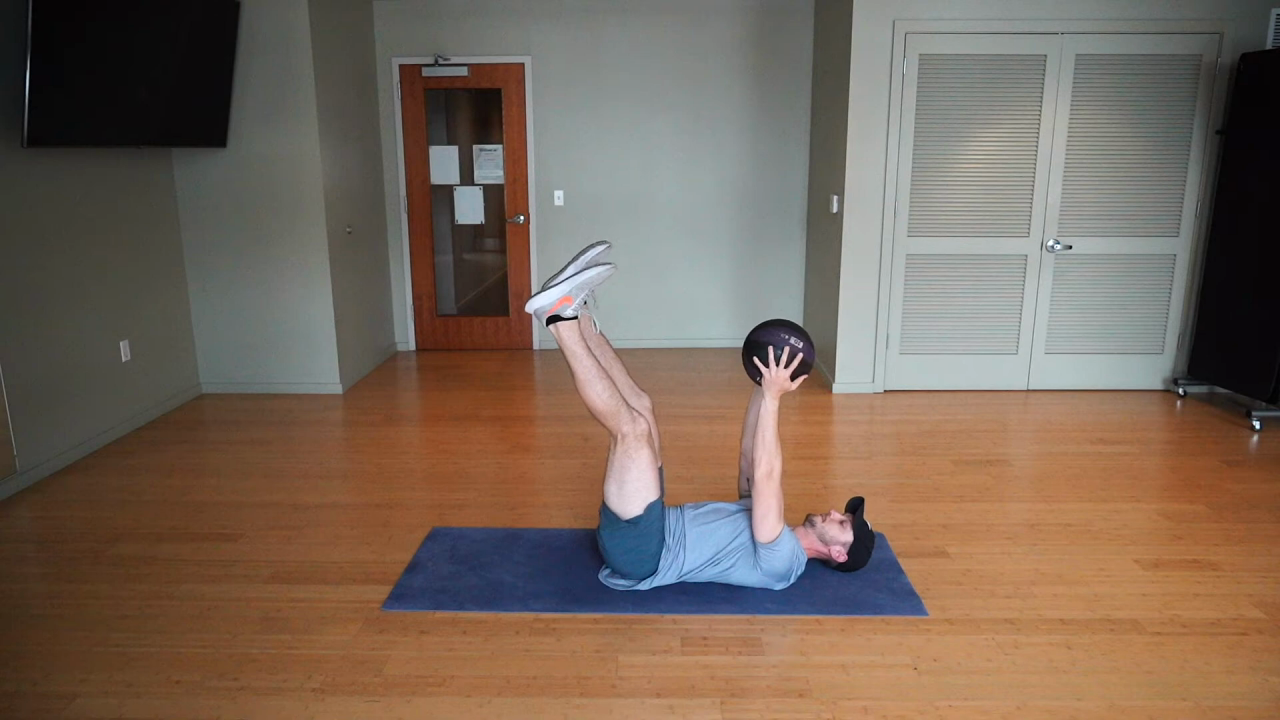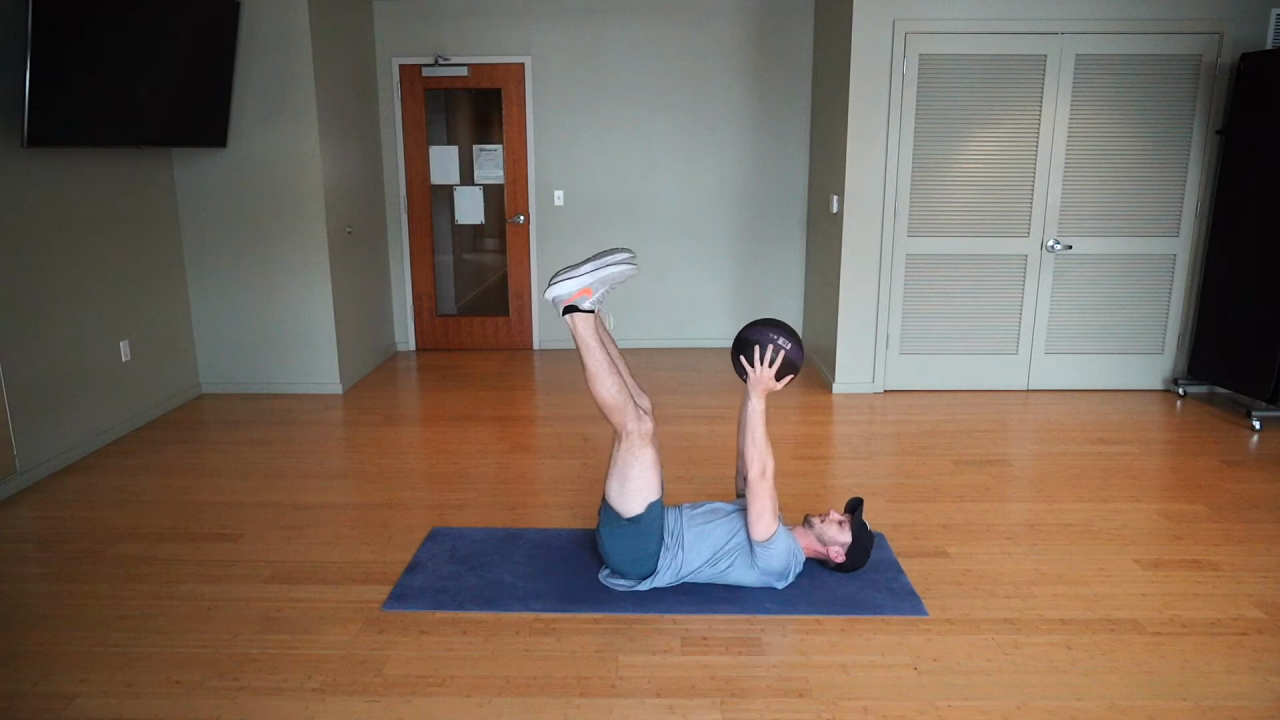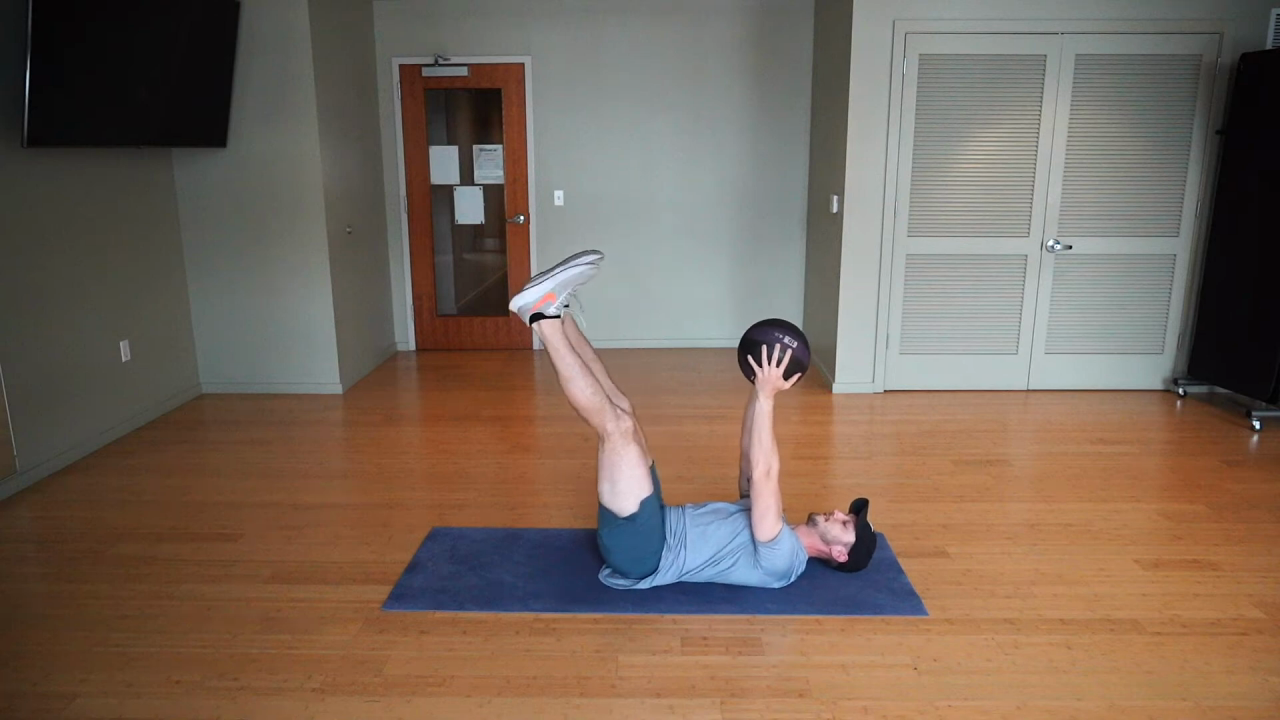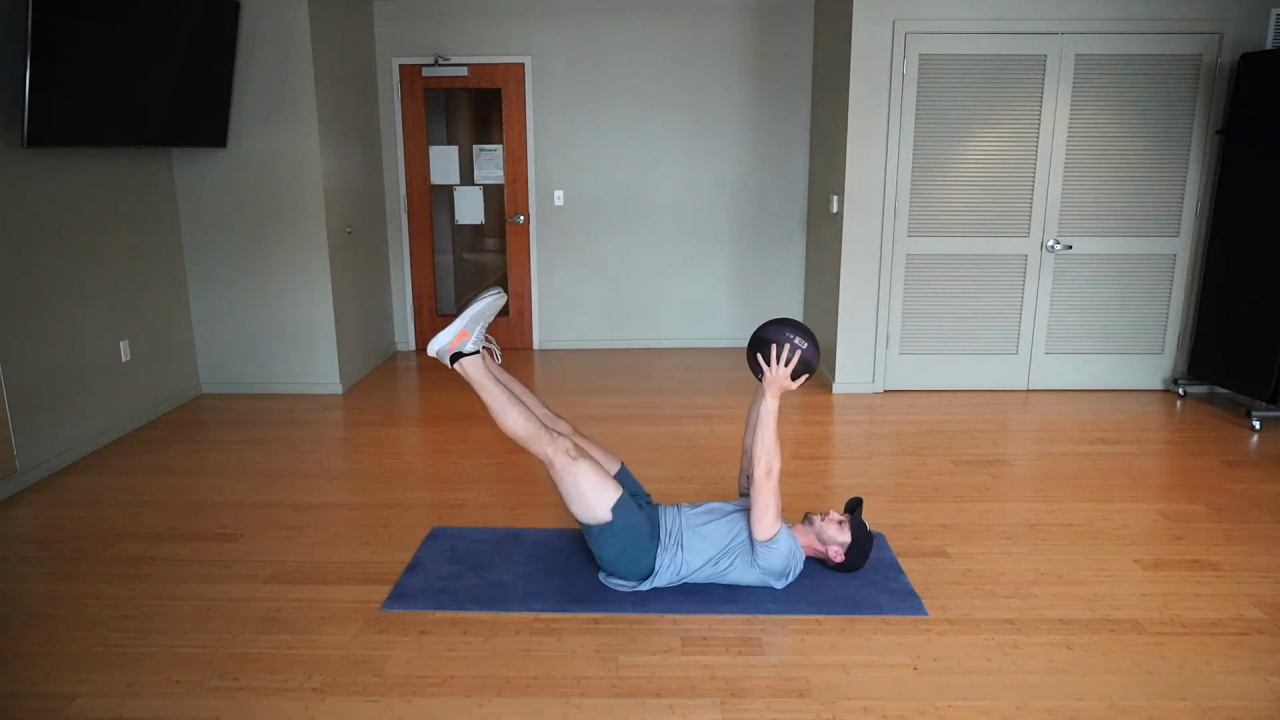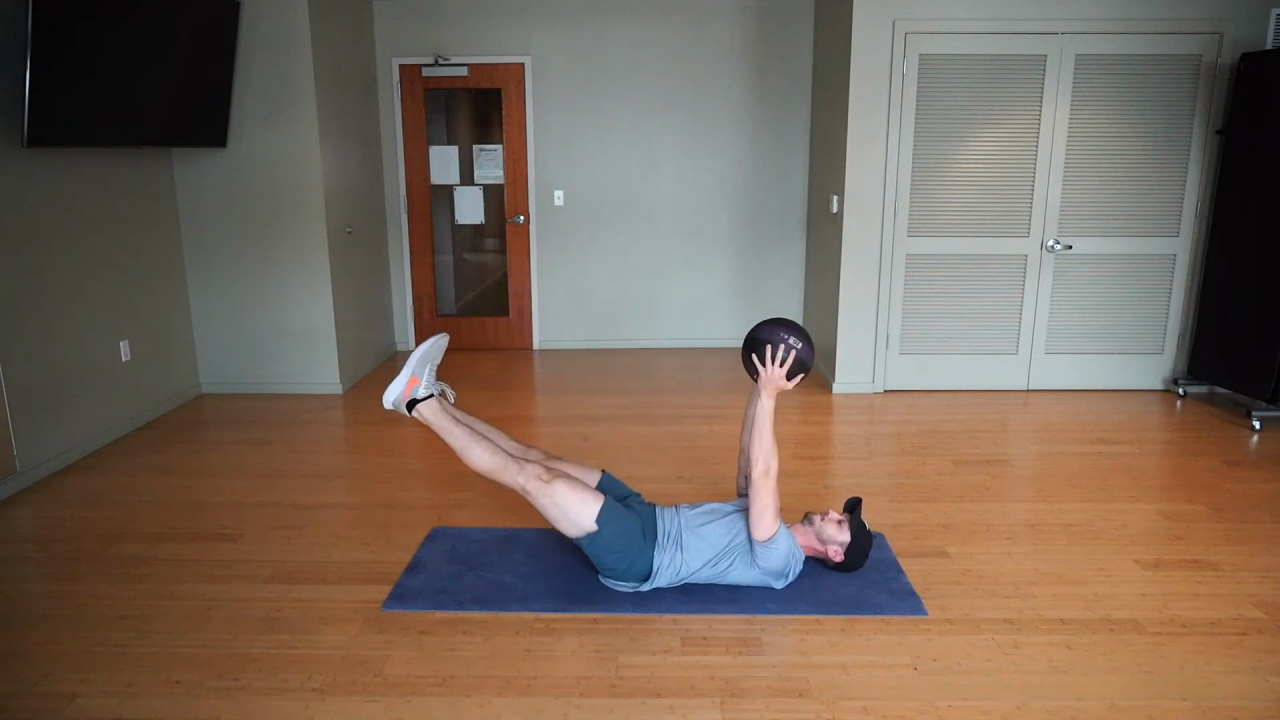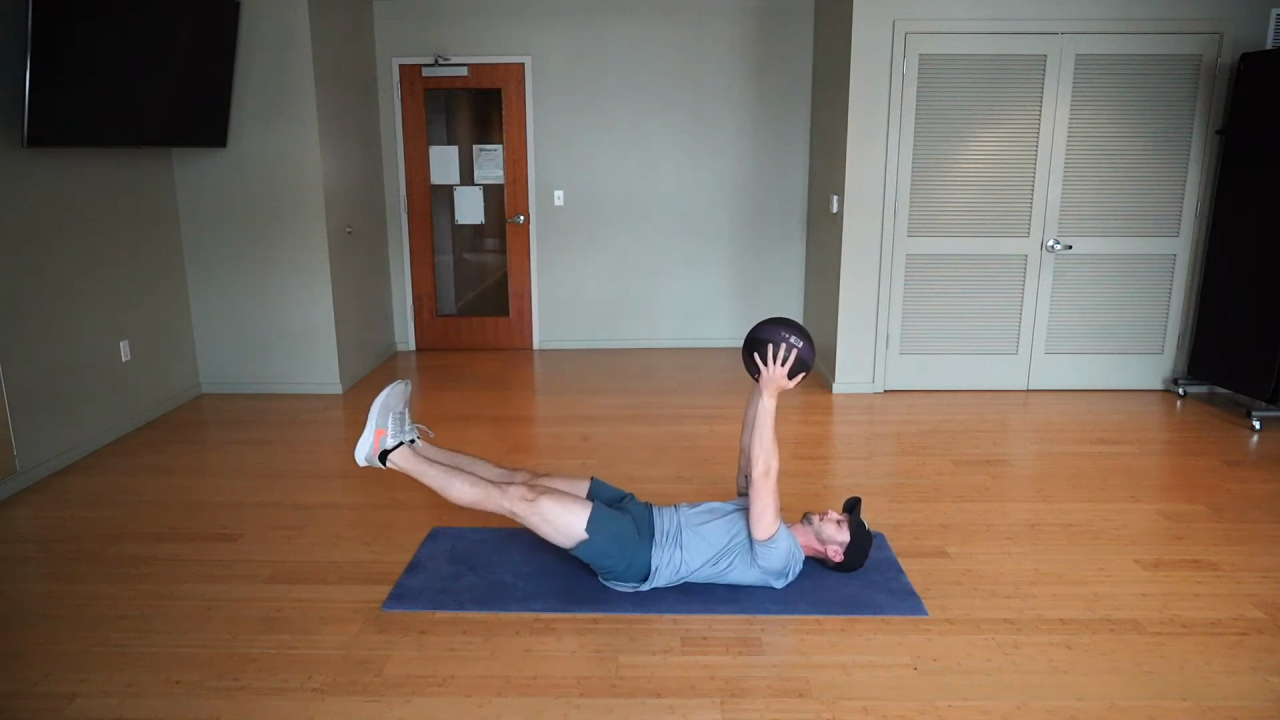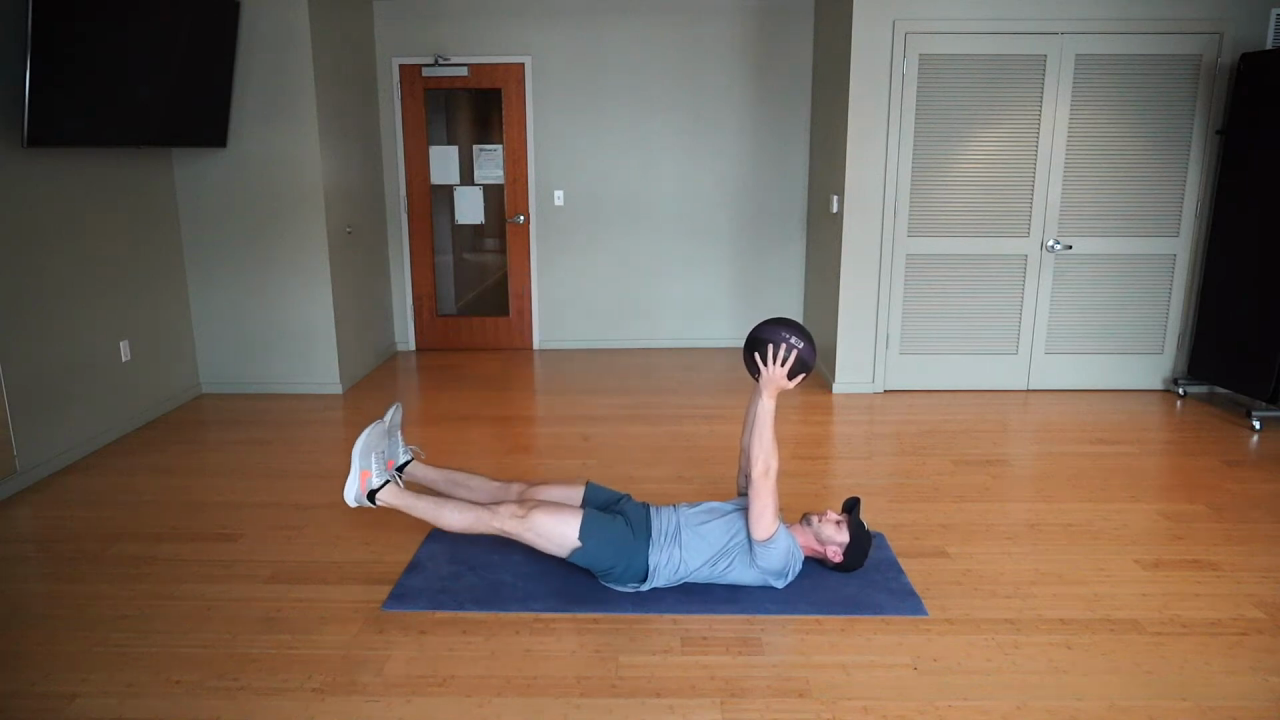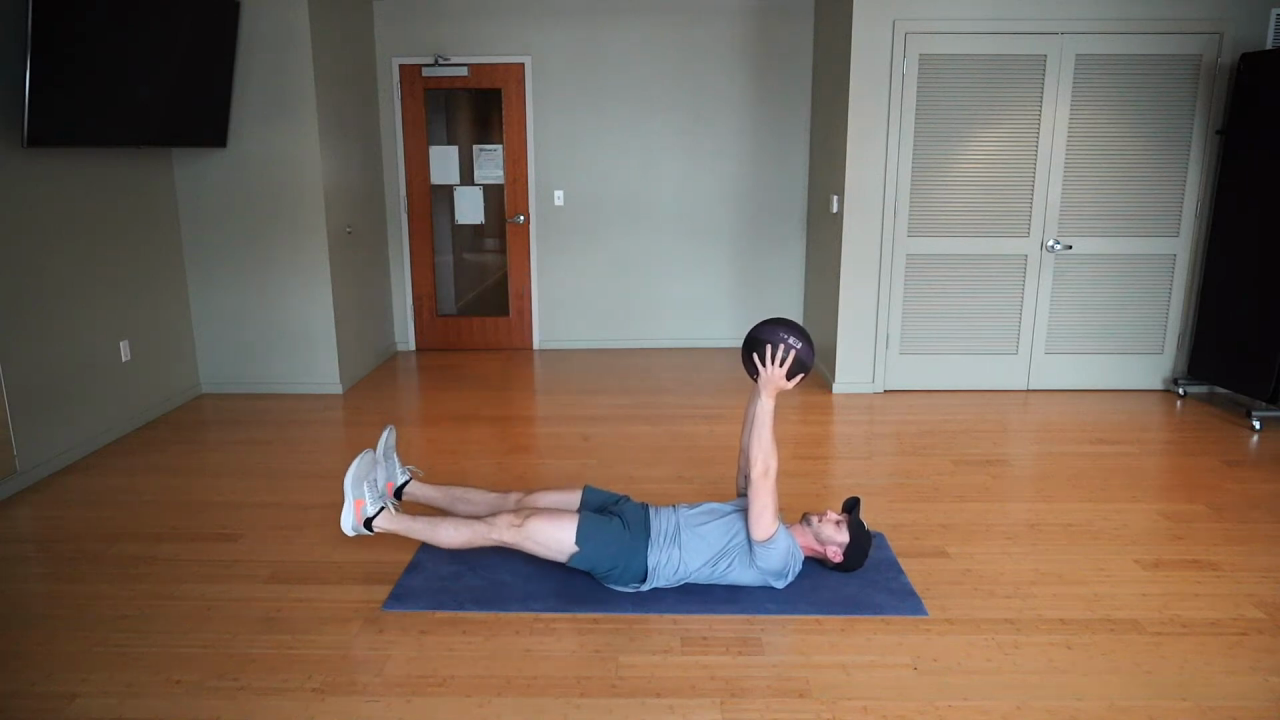
dt=0.4s
person 1, frame 1
left shoulder: (781, 561)
right shoulder: (773, 528)
left elbow: (766, 475)
right elbow: (750, 464)
left wrist: (773, 397)
right wrist: (764, 390)
left hip: (637, 553)
right hip: (653, 532)
left knee: (631, 427)
right knee: (638, 408)
left ankle: (562, 319)
right ankle: (575, 315)
person 1, frame 2
left shoulder: (779, 560)
right shoulder: (770, 527)
left elbow: (759, 474)
right elbow: (746, 470)
left wrist: (757, 397)
right wrist: (754, 389)
left hip: (636, 554)
right hip: (651, 533)
left knee: (635, 426)
right knee: (638, 410)
left ankle: (580, 310)
right ankle: (584, 307)
person 1, frame 3
left shoulder: (782, 558)
right shoulder: (773, 528)
left elbow: (765, 475)
right elbow: (750, 466)
left wrist: (765, 397)
right wrist: (759, 392)
left hip: (640, 553)
right hip: (658, 528)
left knee: (616, 425)
right knee: (620, 412)
left ankle: (545, 318)
right ankle: (556, 317)
person 1, frame 4
left shoulder: (780, 559)
right shoulder: (772, 532)
left elbow: (765, 475)
right elbow: (752, 467)
left wrist: (773, 397)
right wrist: (765, 391)
left hip: (638, 554)
right hip: (652, 523)
left knee: (558, 449)
right knee: (566, 435)
left ankle: (466, 360)
right ankle: (478, 359)
person 1, frame 5
left shoulder: (780, 559)
right shoulder: (771, 529)
left elbow: (764, 475)
right elbow: (749, 468)
left wrist: (769, 397)
right wrist: (760, 391)
left hip: (637, 554)
right hip: (646, 521)
left knee: (530, 475)
right knee: (538, 459)
left ankle: (422, 404)
right ankle: (435, 404)
person 1, frame 6
left shoulder: (779, 559)
right shoulder: (769, 526)
left elbow: (764, 475)
right elbow: (749, 465)
left wrist: (770, 397)
right wrist: (761, 392)
left hip: (636, 554)
right hip: (642, 519)
left knee: (516, 498)
right knee: (526, 480)
left ankle: (394, 455)
right ankle: (411, 447)
person 1, frame 7
left shoulder: (778, 560)
right shoulder: (768, 527)
left elbow: (763, 475)
right elbow: (749, 465)
left wrist: (770, 396)
right wrist: (762, 392)
left hip: (634, 554)
right hip: (639, 519)
left knee: (509, 517)
right knee: (520, 492)
left ankle: (384, 493)
right ankle: (406, 469)
person 1, frame 8
left shoulder: (777, 560)
right shoulder: (769, 527)
left elbow: (763, 475)
right elbow: (748, 466)
left wrist: (769, 397)
right wrist: (760, 393)
left hip: (634, 555)
right hip: (639, 519)
left knee: (507, 527)
right knee: (517, 501)
left ankle: (380, 519)
right ankle: (404, 487)
